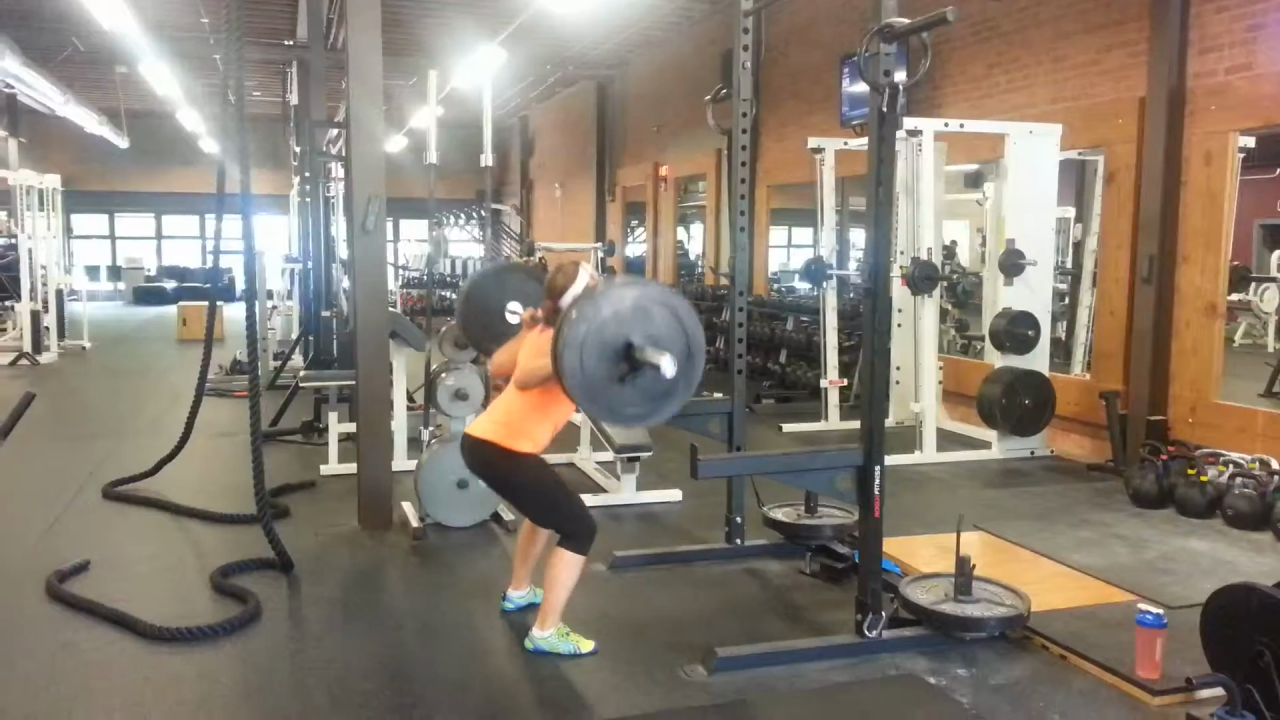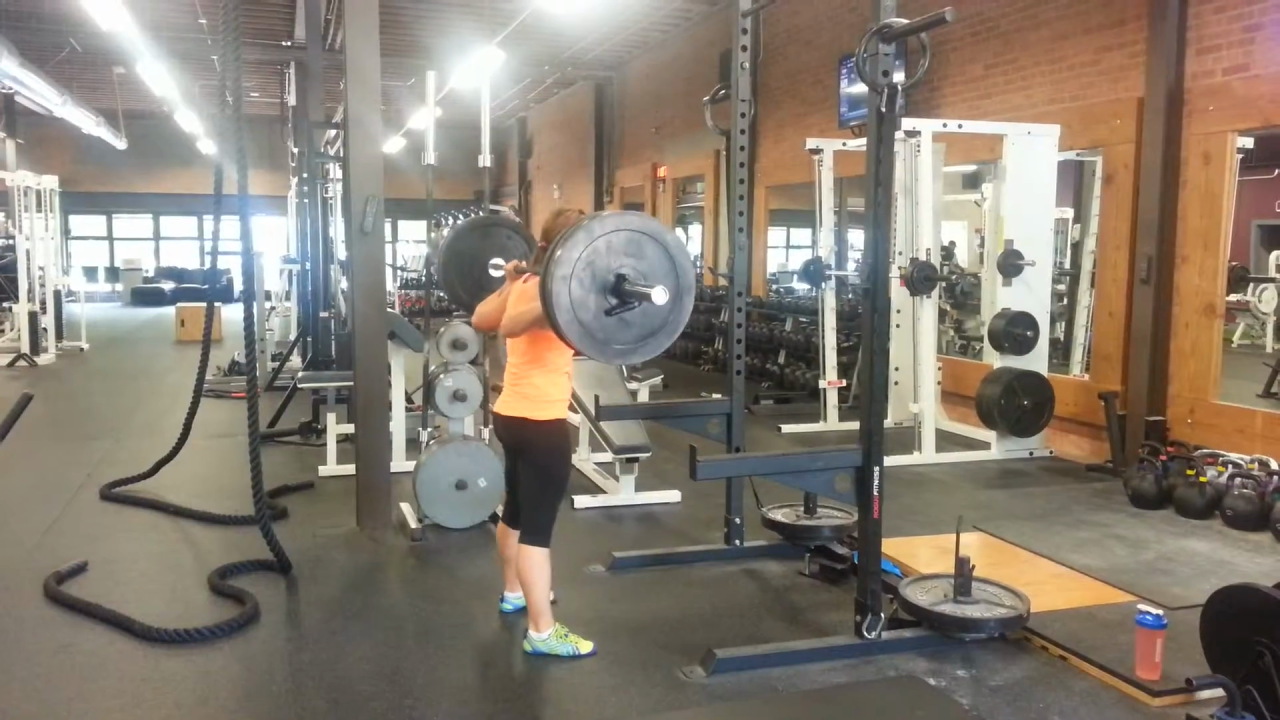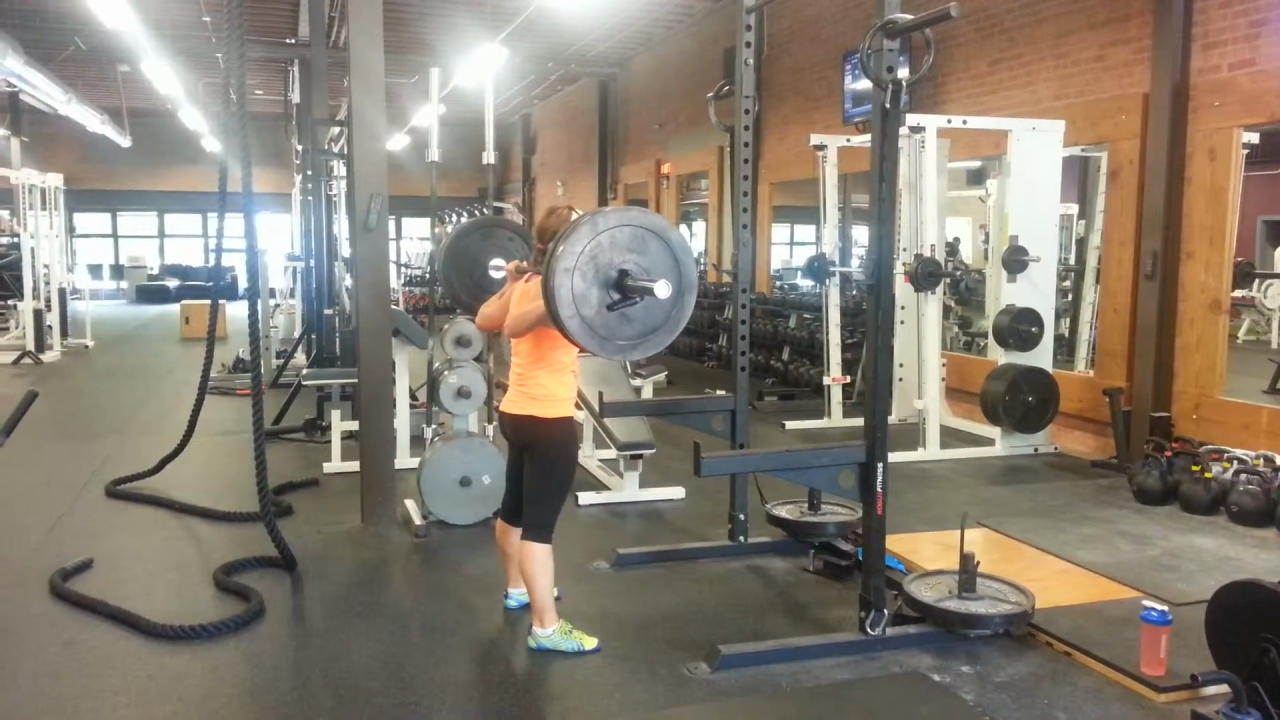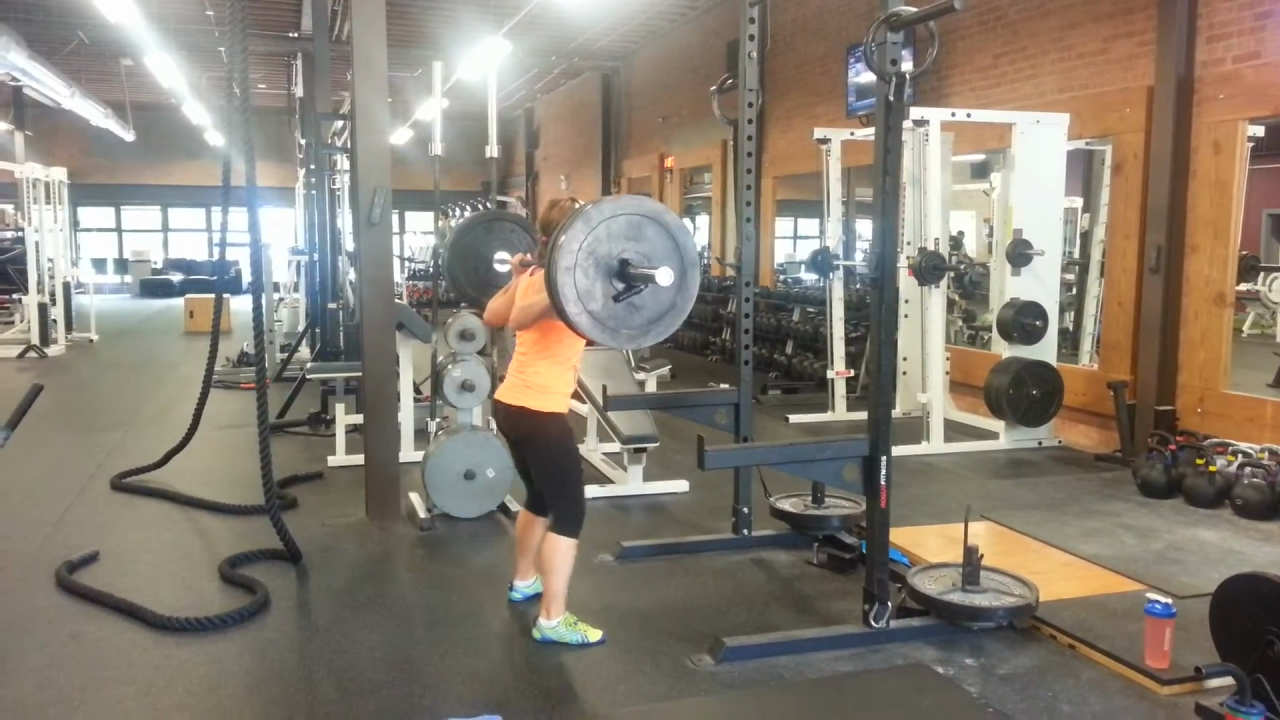
dt=0.5s
person 1, frame 1
left shoulder: (543, 334)
left elbow: (497, 368)
right elbow: (524, 379)
left wrist: (526, 331)
left hip: (482, 440)
right hip: (502, 451)
left knee: (551, 507)
right knee: (579, 528)
left ankle: (518, 592)
right ankle: (546, 633)
person 1, frame 2
left shoulder: (527, 283)
left elbow: (481, 319)
right elbow: (510, 325)
left wrist: (510, 281)
left hip: (512, 415)
right hip: (540, 422)
left knee: (517, 513)
right knee: (537, 527)
left ankle: (514, 593)
right ankle: (543, 633)
person 1, frame 3
left shoulder: (528, 284)
left elbow: (484, 320)
right elbow: (516, 326)
left wrist: (510, 283)
left hip: (518, 413)
right hip: (547, 420)
left knee: (515, 508)
right knee: (539, 524)
left ankle: (517, 589)
right ankle: (547, 628)
person 1, frame 4
left shoulder: (535, 275)
left elbow: (492, 316)
right elbow: (521, 319)
left wrist: (516, 276)
left hip: (510, 404)
right hip: (536, 411)
left knee: (542, 498)
right knee: (569, 513)
left ankle: (524, 581)
right ankle: (553, 621)
